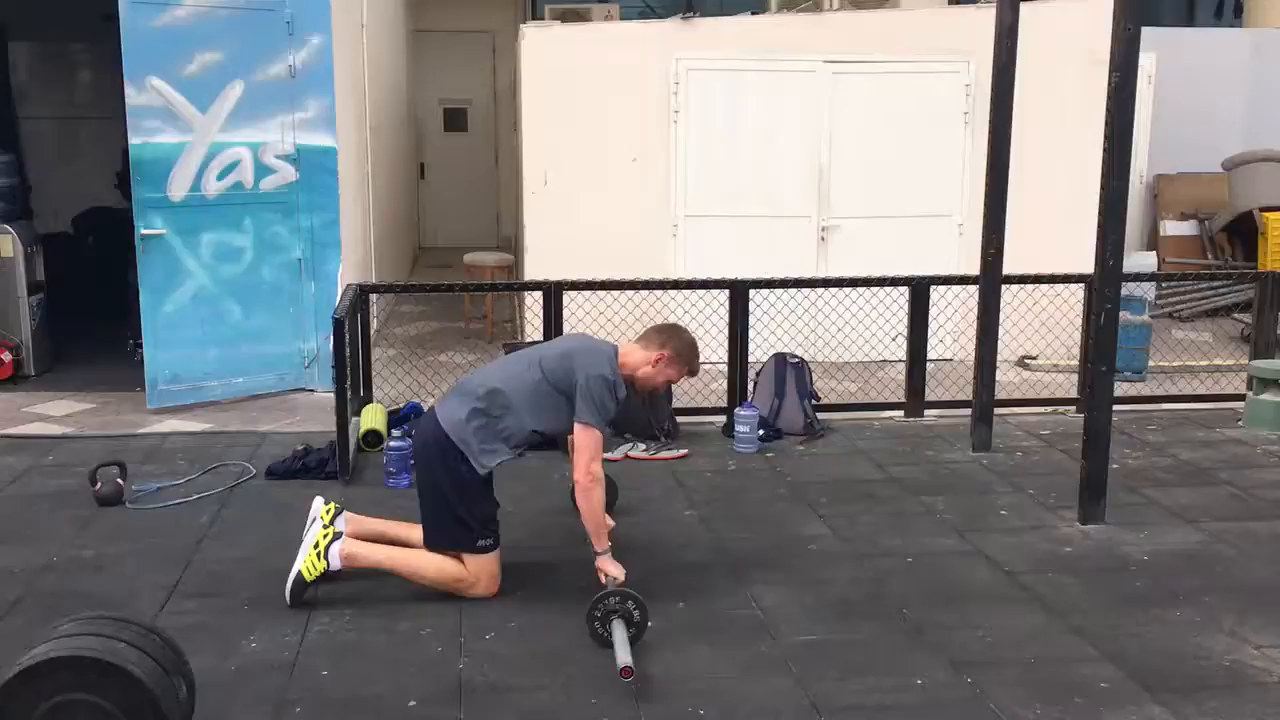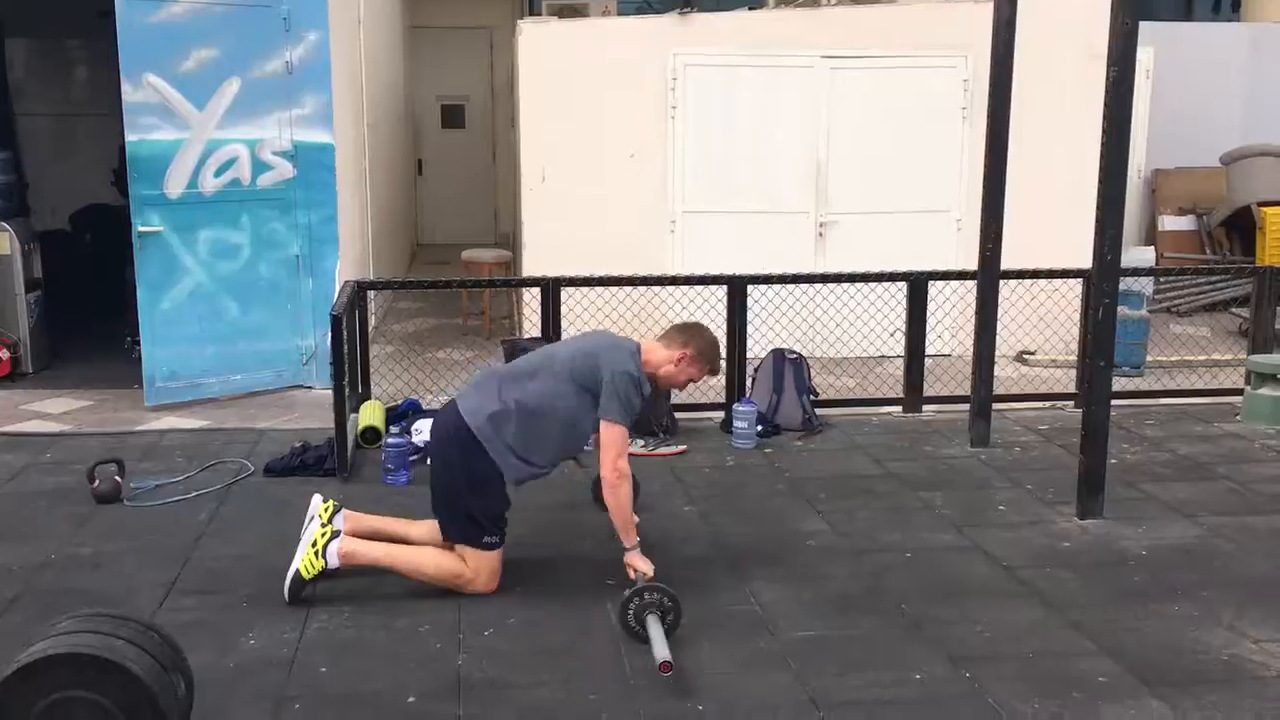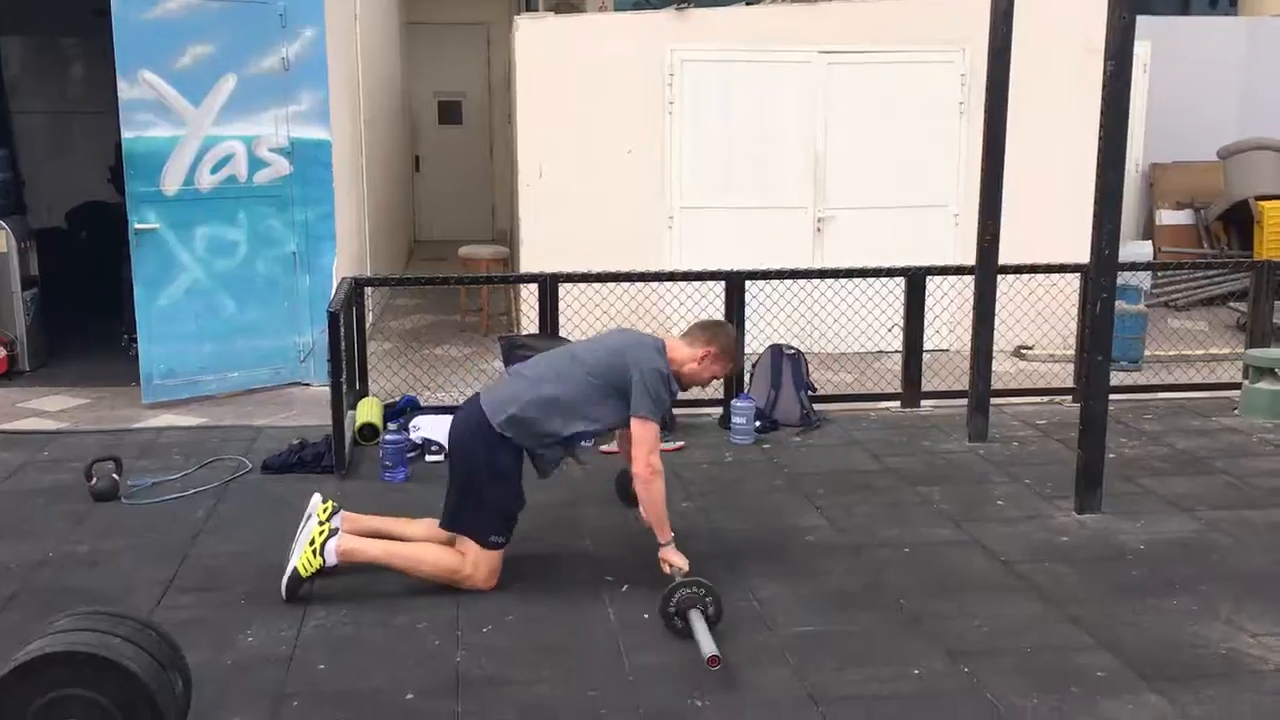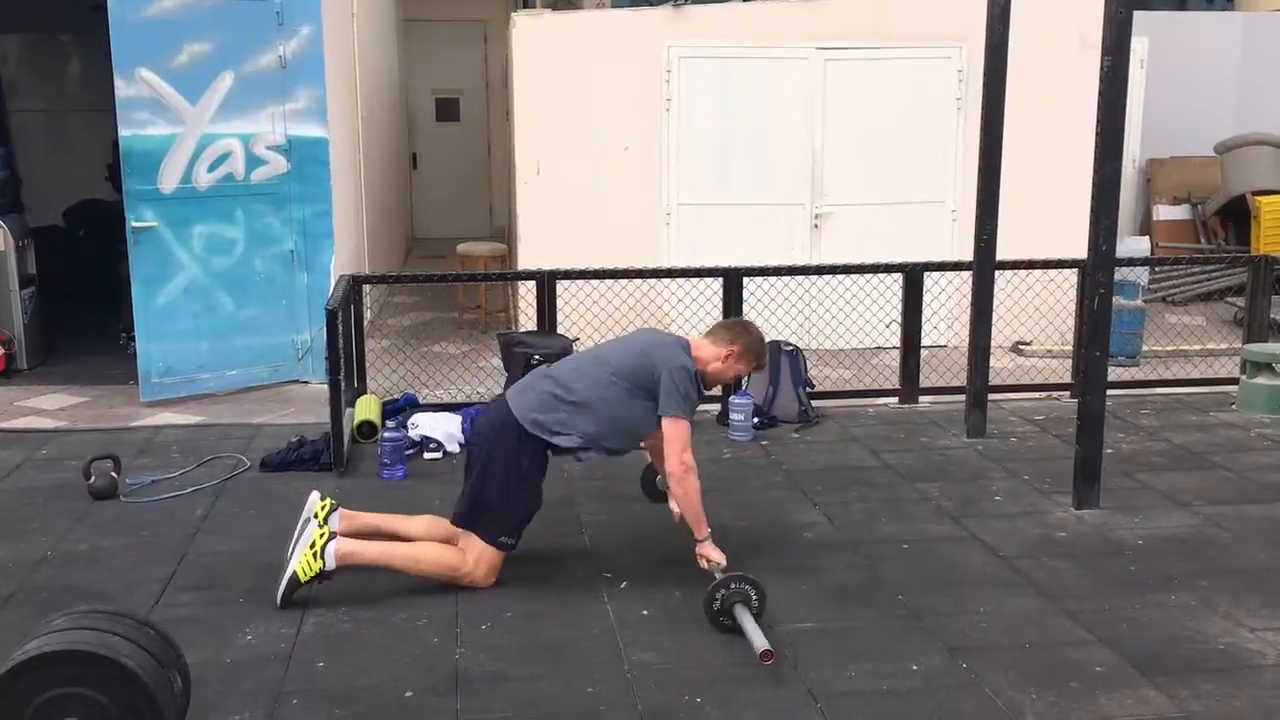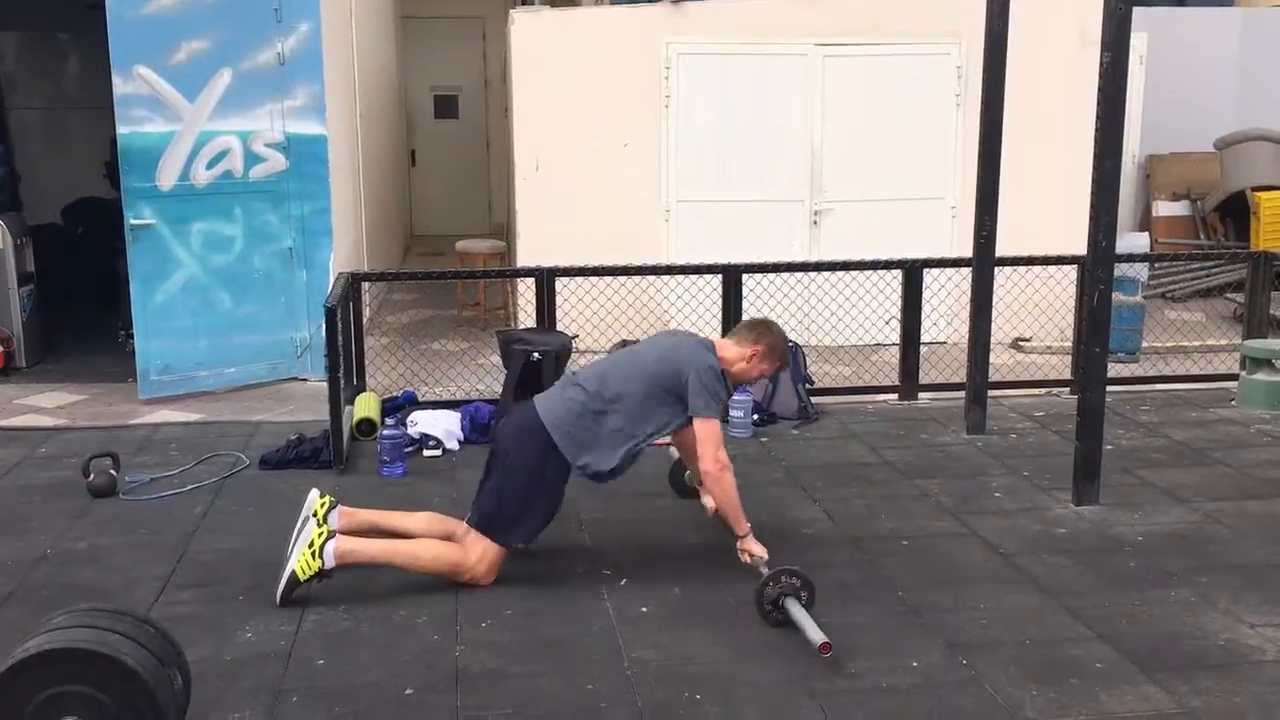
dt=0.2s
person 1, frame 1
left shoulder: (596, 355)
right shoulder: (602, 376)
left elbow: (578, 443)
right elbow: (587, 474)
left wrist: (597, 511)
right wrist: (603, 552)
left hip: (449, 429)
right hip: (454, 442)
left knee: (453, 544)
right knee: (480, 580)
left ankle: (340, 523)
right ankle: (339, 551)
person 1, frame 2
left shoulder: (618, 352)
right shoulder: (626, 373)
left elbow: (602, 437)
right elbow: (613, 470)
left wrist: (622, 508)
right wrist: (631, 547)
left hip: (465, 423)
right hip: (471, 436)
left knee: (460, 540)
right knee: (478, 576)
left ankle: (339, 520)
right ankle: (339, 549)
person 1, frame 3
left shoulder: (640, 350)
right shoulder: (653, 370)
left elbow: (629, 436)
right elbow: (647, 467)
left wrist: (645, 500)
right wrist: (666, 543)
left hip: (486, 419)
right hip: (494, 432)
left knee: (463, 539)
right knee: (477, 573)
left ankle: (336, 521)
right ankle: (337, 548)
person 1, frame 4
left shoulder: (665, 349)
right shoulder: (681, 369)
left elbow: (653, 430)
right elbow: (680, 464)
left wrist: (671, 494)
right wrist: (702, 539)
left hip: (510, 418)
right hip: (520, 433)
left knee: (465, 536)
right knee: (475, 569)
left ankle: (335, 520)
right ankle: (334, 550)
person 1, frame 5
left shoulder: (688, 349)
right shoulder: (707, 370)
left elbow: (682, 428)
right elbow: (715, 463)
left wrist: (704, 490)
right wrist: (743, 534)
left hip: (533, 423)
right hip: (546, 443)
left knee: (465, 534)
right knee: (475, 565)
left ankle: (334, 516)
right ankle: (333, 548)
